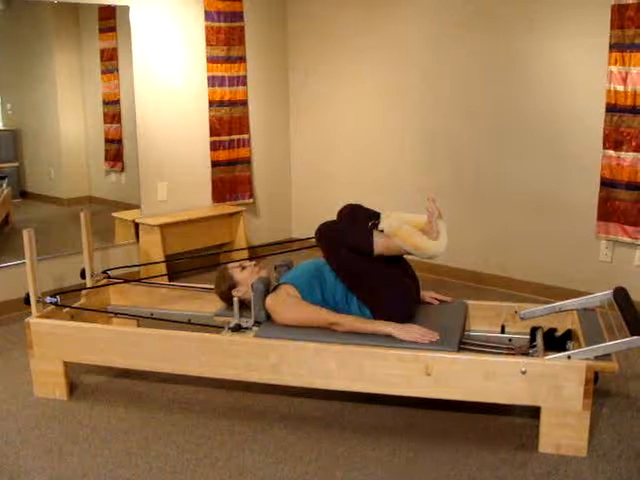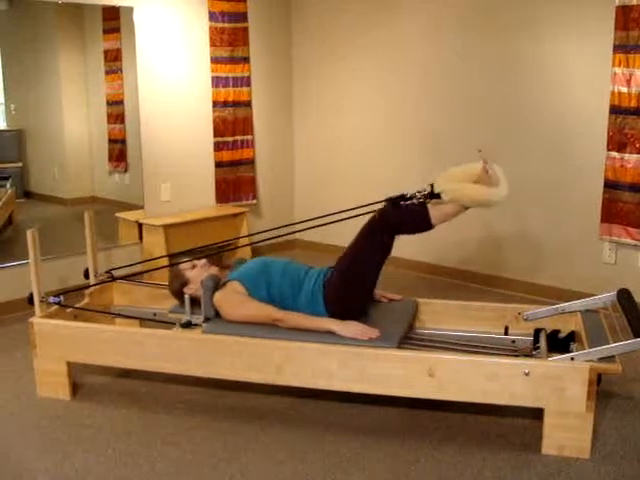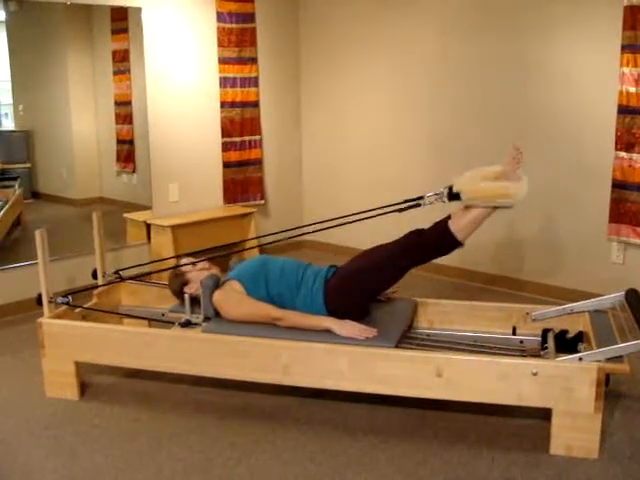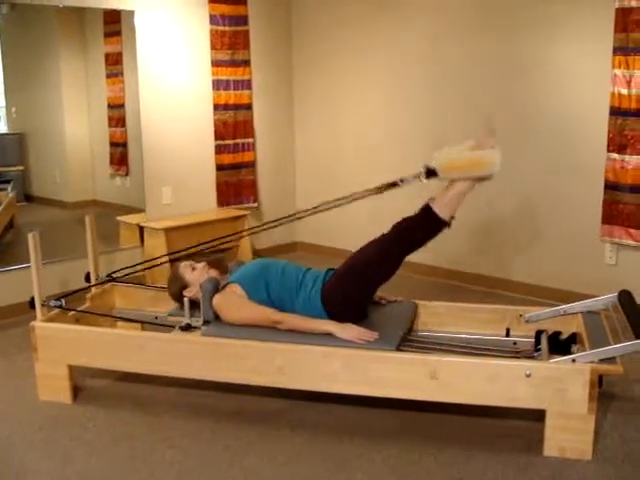
dt=1s
person 1, frame 1
left shoulder: (288, 281)
right shoulder: (276, 303)
right elbow: (334, 321)
left wrist: (416, 293)
right wrist: (393, 328)
right hip: (390, 304)
left knee: (350, 214)
right knee: (329, 233)
left ankle: (422, 234)
right ankle: (415, 243)
person 1, frame 2
left shoulder: (241, 274)
right shoulder: (224, 299)
right elbow: (279, 317)
left wrist: (365, 288)
right wrist: (336, 325)
left hip: (329, 282)
right hip: (334, 302)
left knee: (394, 209)
right knee: (386, 220)
left ankle: (464, 192)
right ankle: (474, 197)
person 1, frame 3
left shoulder: (240, 275)
right shoulder: (223, 298)
right elbow: (277, 315)
left wrist: (373, 285)
right wrist: (333, 324)
left hip: (333, 280)
right hip: (334, 300)
left knee: (419, 243)
right knee: (413, 247)
person 1, frame 4
left shoulder: (237, 280)
right shoulder: (224, 303)
right elbow: (275, 319)
left wrist: (364, 296)
right wrist: (333, 327)
left hip: (327, 287)
right hip: (329, 303)
left knee: (399, 238)
right knee: (397, 241)
left ankle: (466, 178)
right ankle: (468, 176)
